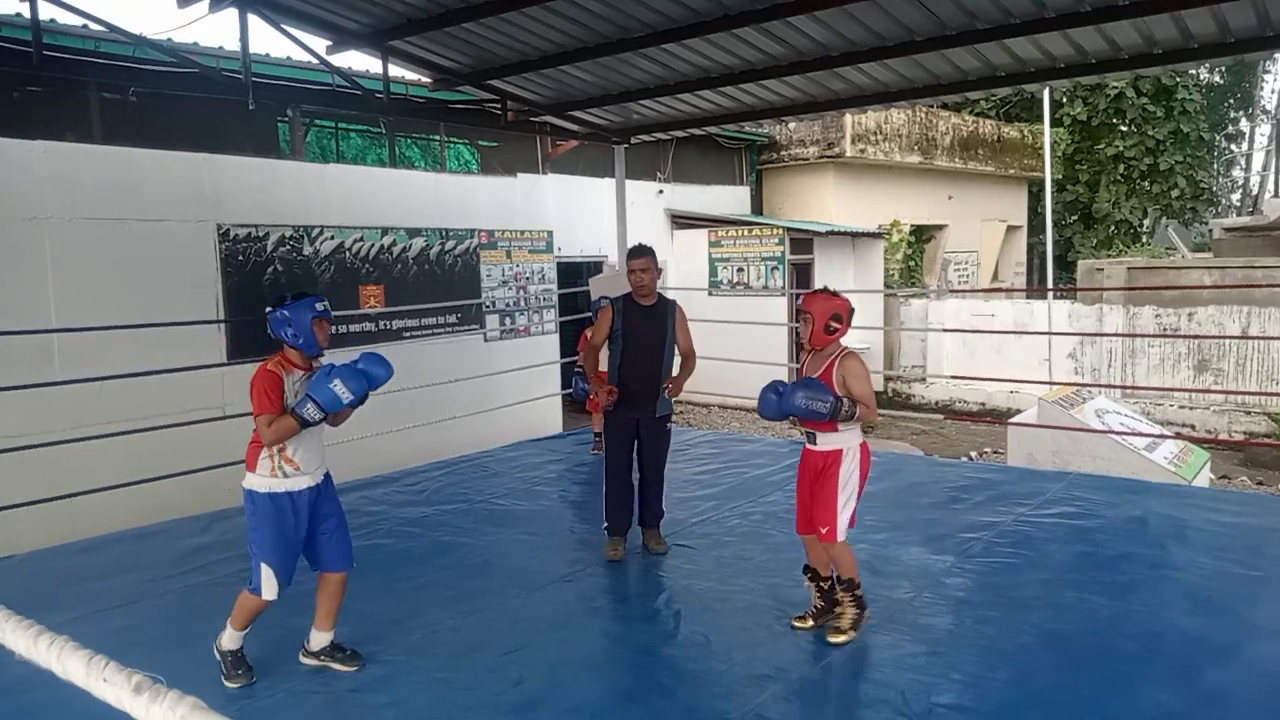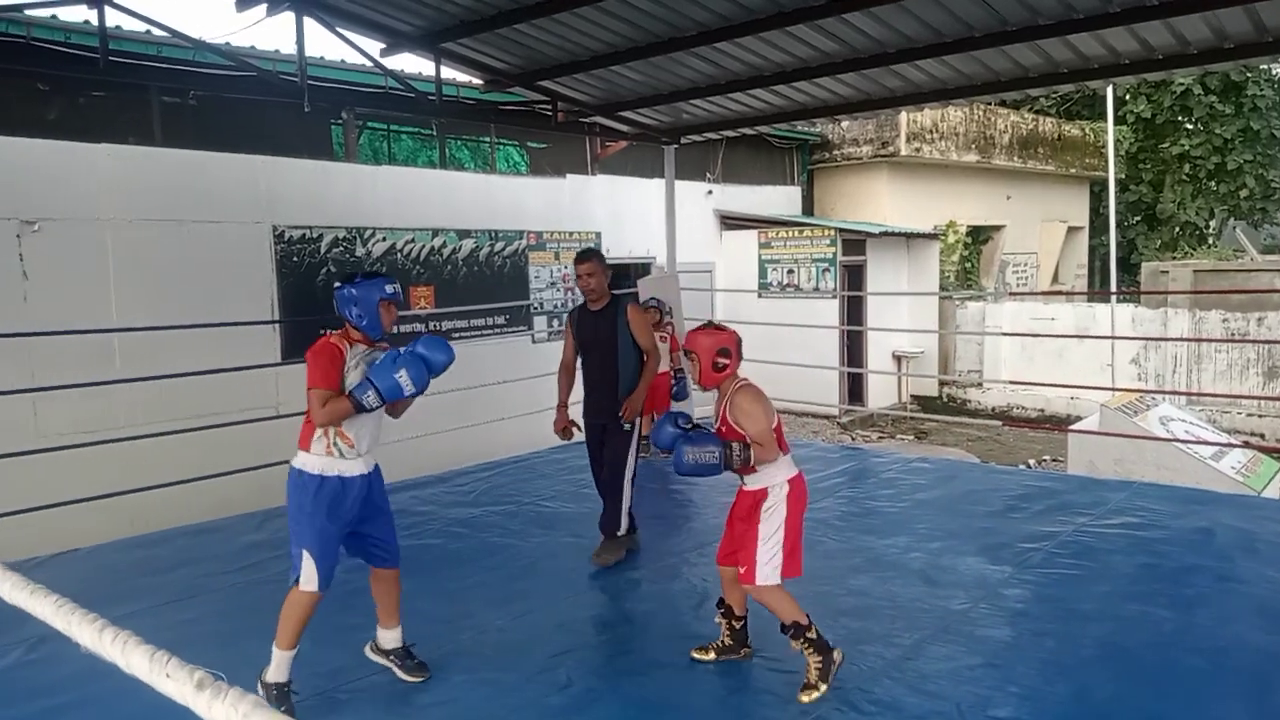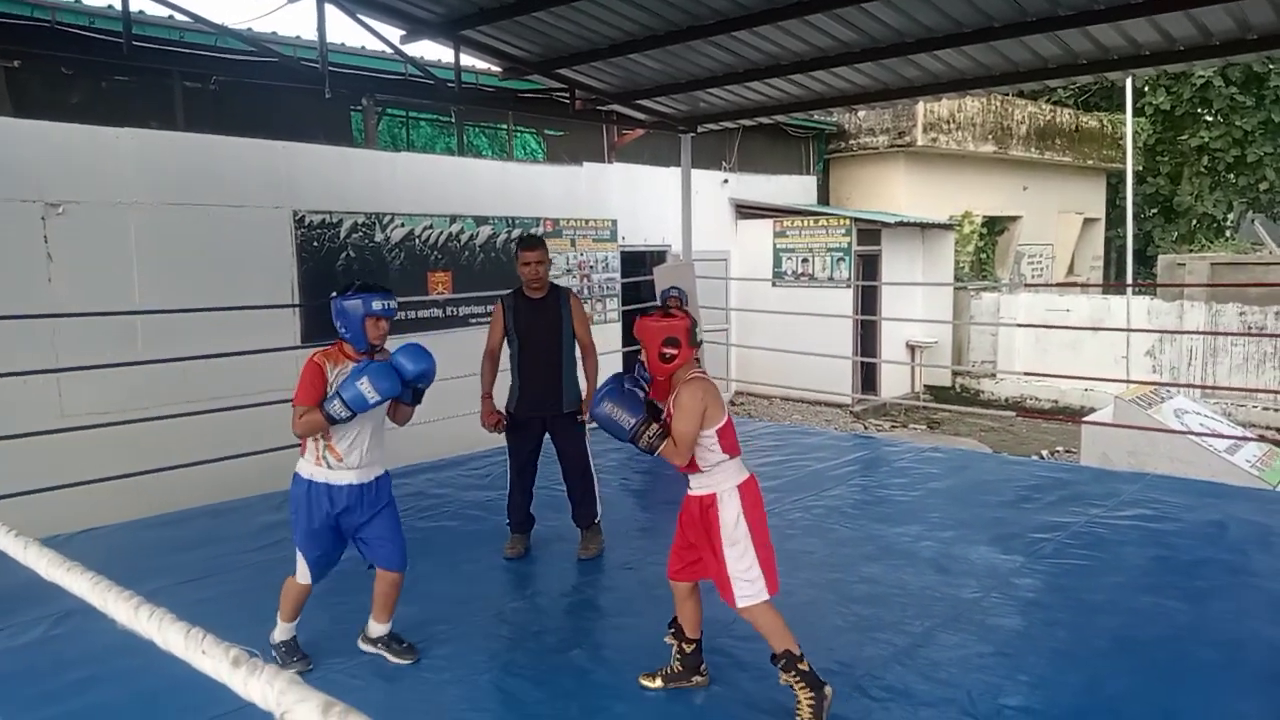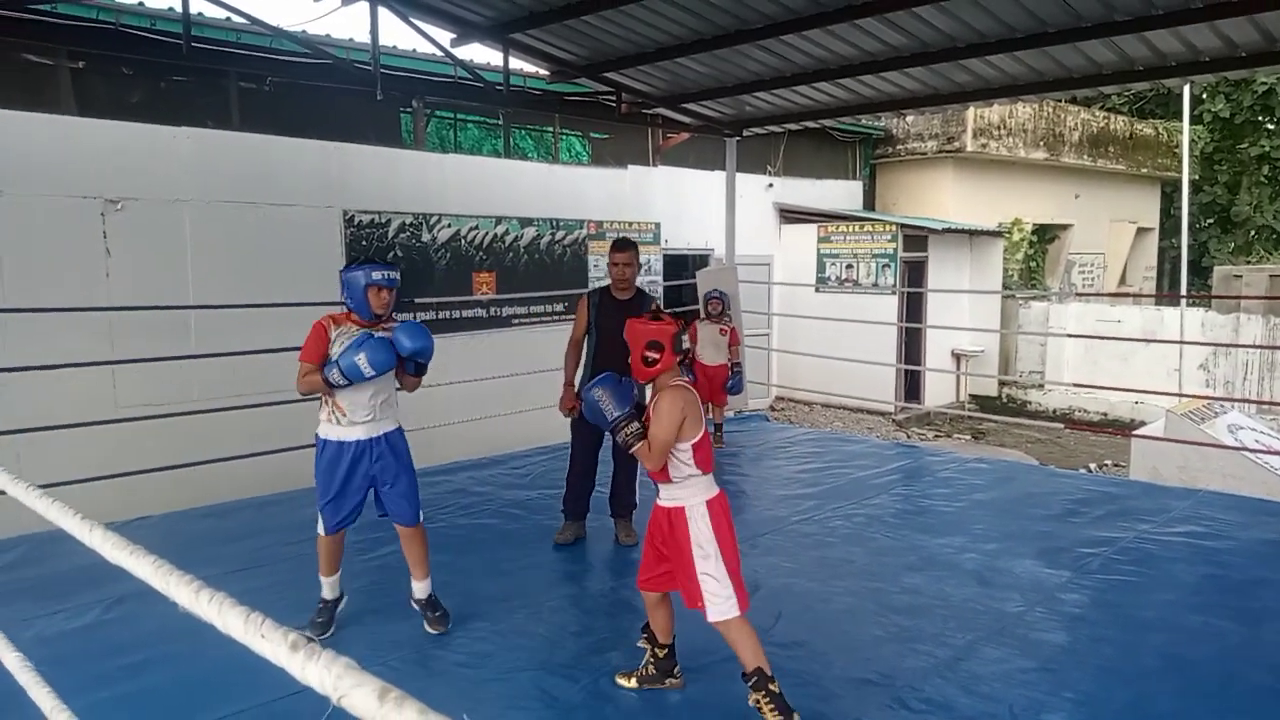
dt=1s
person 1, frame 1
left shoulder: (318, 368)
right shoulder: (270, 376)
left elbow: (331, 420)
right elbow: (269, 433)
left wrist: (355, 393)
right wrist: (314, 404)
left hip: (314, 485)
right hip: (272, 492)
left knee: (336, 565)
right knee: (267, 585)
left ankle: (319, 644)
right ankle: (229, 644)
person 1, frame 2
left shoulder: (382, 352)
right shoulder: (328, 350)
left elbow: (394, 410)
right elbow: (322, 414)
left wrist: (414, 379)
right wrist: (374, 391)
left hip: (363, 475)
right hip: (319, 479)
left knee: (386, 563)
right knee: (311, 581)
left ankle: (388, 643)
right ankle: (275, 677)
person 1, frame 3
left shoulder: (386, 362)
right shoulder: (320, 365)
left elbow: (399, 417)
right elbow: (301, 426)
left wrist: (413, 388)
right wrist: (347, 402)
left hip: (370, 483)
right hip: (320, 487)
left knee: (392, 566)
right knee: (308, 575)
left ankle: (377, 633)
right ankle: (282, 638)
person 1, frame 4
left shoulder: (394, 333)
right shoulder: (327, 329)
left elbow: (409, 385)
right elbow: (304, 384)
left wrist: (417, 360)
right wrist: (344, 371)
left hip: (385, 439)
right hip: (338, 444)
left knee: (409, 519)
right knee: (332, 526)
left ankle: (423, 595)
right ankle: (330, 597)
person 2, frame 1
left shoulder: (849, 363)
right shoulder: (808, 358)
left elbow: (870, 412)
left wrist: (835, 407)
right wrist: (786, 403)
left hip: (844, 455)
right hip: (813, 453)
left knee: (829, 537)
right knee: (809, 533)
left ankle: (854, 603)
right ankle: (827, 602)
person 2, frame 2
left shoulder: (744, 397)
right shoulder: (724, 396)
left elbow: (769, 450)
left wrist: (721, 455)
right wrist: (694, 436)
left hip: (777, 492)
right hip: (752, 490)
left knee: (758, 583)
right knee: (728, 566)
left ankle: (818, 651)
right ankle: (734, 640)
person 2, frame 3
left shoulder: (692, 390)
right shoulder: (683, 385)
left elbow: (678, 454)
right elbow: (678, 433)
left wrist: (636, 424)
right wrist: (646, 409)
left hip: (728, 499)
right hip: (701, 497)
left knee: (749, 601)
right knee: (681, 580)
right ankle: (689, 665)
person 2, frame 4
left shoulder: (672, 398)
right shoulder: (670, 392)
left elbow: (652, 459)
left wrist: (621, 420)
right wrist: (630, 417)
left hip: (696, 512)
right hip: (671, 507)
left knee: (725, 613)
right knee: (651, 590)
right ankle: (662, 667)
person 3, frame 1
left shoulder: (672, 311)
right shoulder: (613, 309)
left elbow: (688, 353)
right elbow: (592, 348)
left wrist: (680, 378)
right wrist: (596, 382)
left hip: (657, 407)
right hip: (619, 406)
left knee: (654, 470)
right knee: (617, 470)
left ankle: (651, 528)
right ankle: (616, 534)
person 3, frame 2
left shoulder: (629, 311)
right shoulder: (574, 318)
left elbow: (652, 354)
right elbow: (568, 365)
left wrist: (639, 394)
right wrist: (562, 409)
left hip: (624, 410)
right hip: (593, 412)
left knee: (617, 474)
right knee: (603, 476)
left ankle: (614, 537)
right ankle: (619, 534)
person 3, frame 3
left shoulder: (568, 301)
right shoulder: (505, 306)
left elbow: (587, 347)
right elbow: (492, 353)
left wrist: (591, 390)
right wrist: (486, 398)
left hip: (566, 404)
right hip: (521, 405)
left knee: (577, 466)
right knee: (520, 469)
left ankle: (590, 528)
right ankle: (519, 531)
person 3, frame 4
left shoulder: (649, 306)
right shoulder: (590, 301)
right elbow: (576, 343)
right wrist: (569, 386)
left knee: (626, 460)
right knee: (581, 459)
left ankle: (623, 519)
right ankle: (574, 520)
